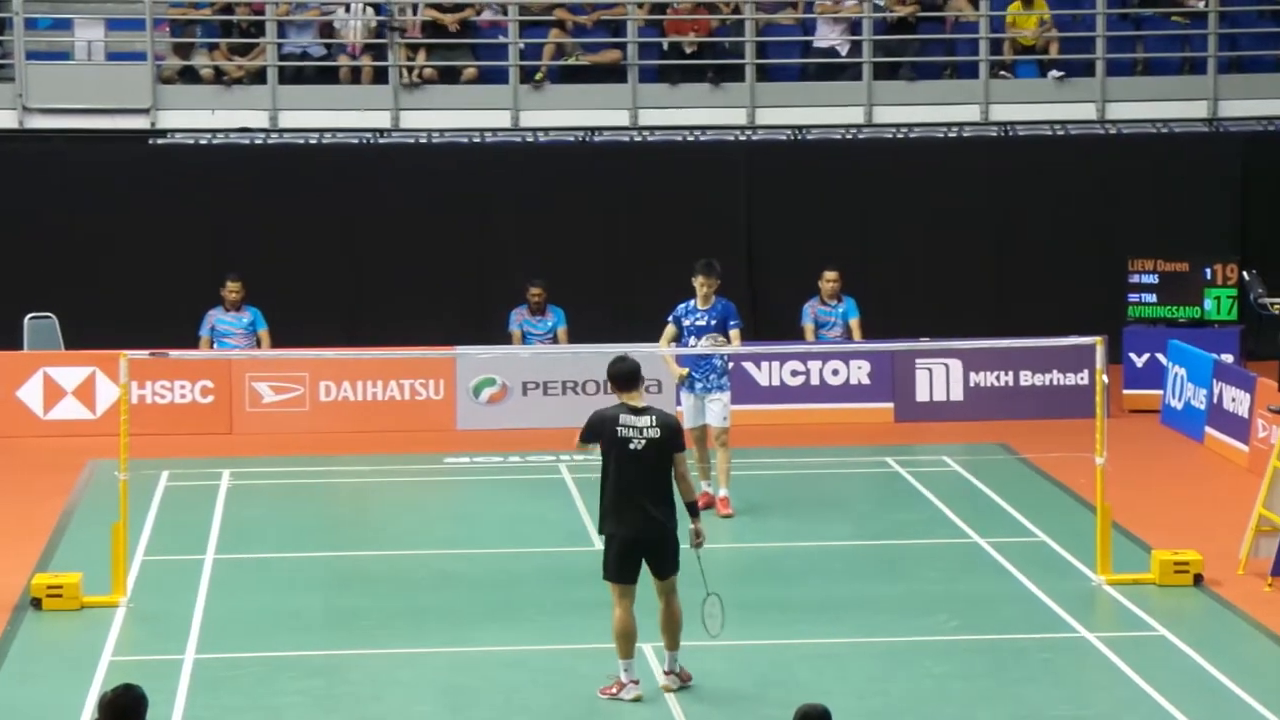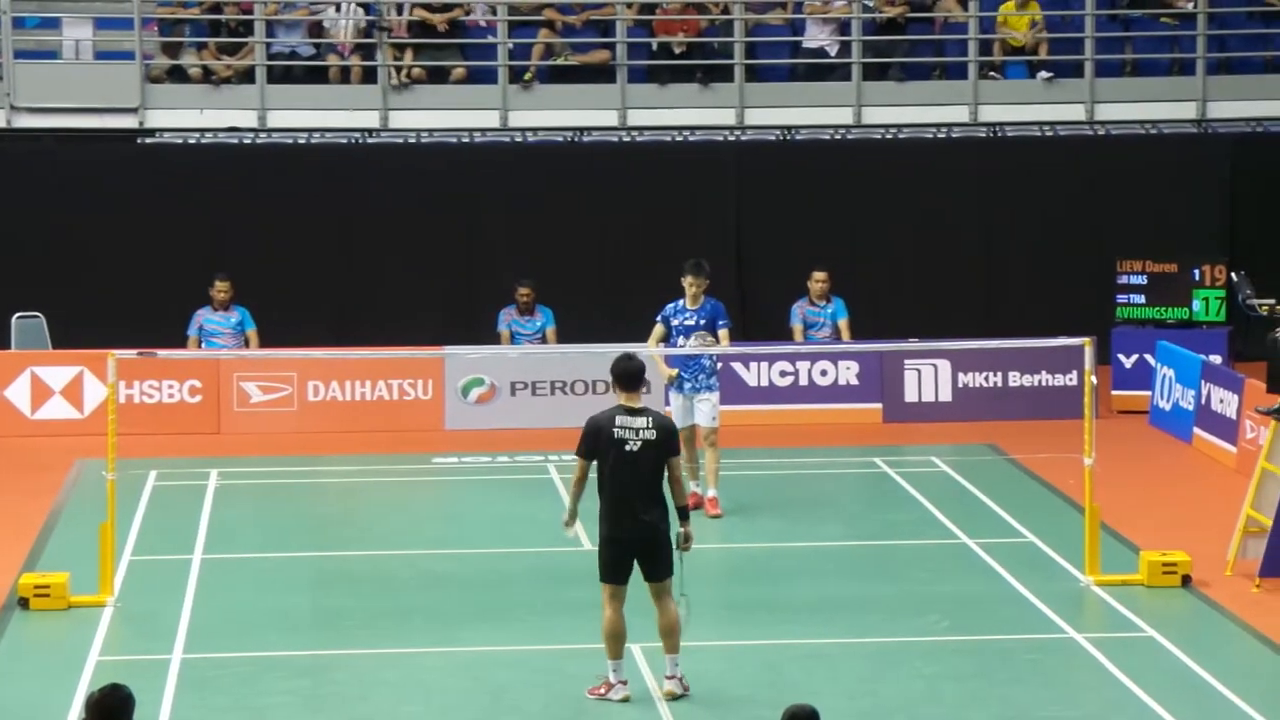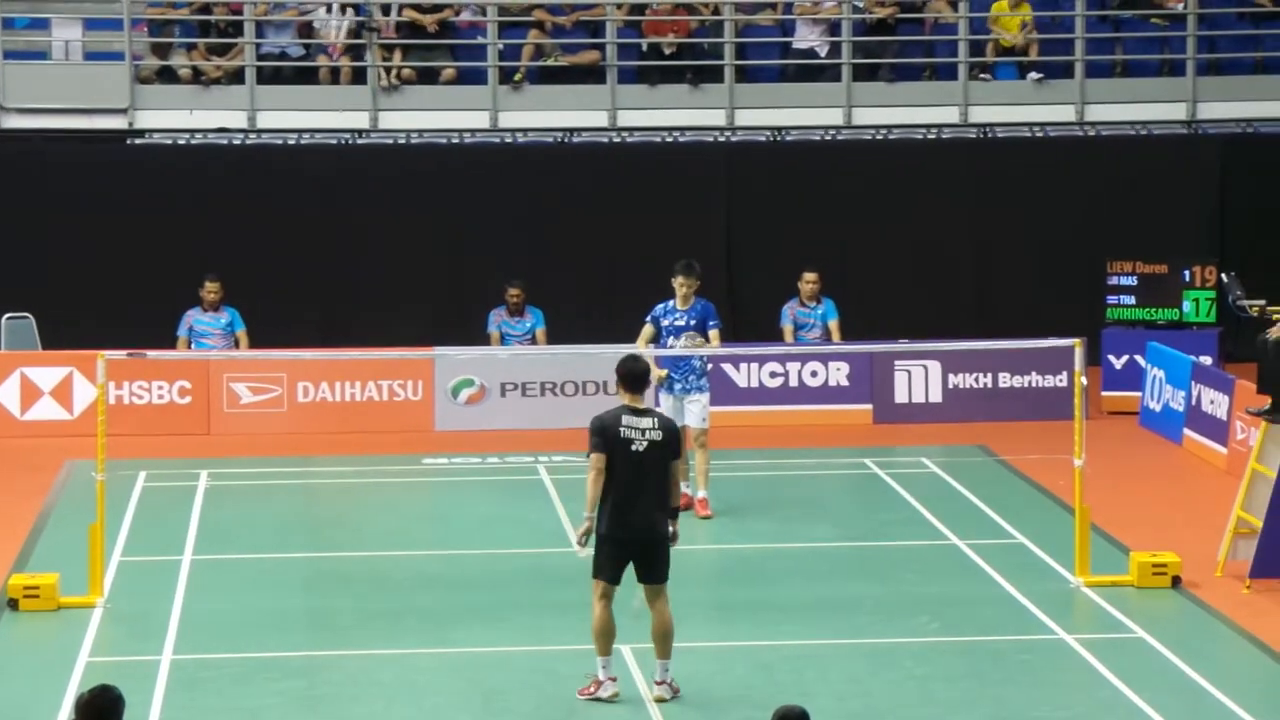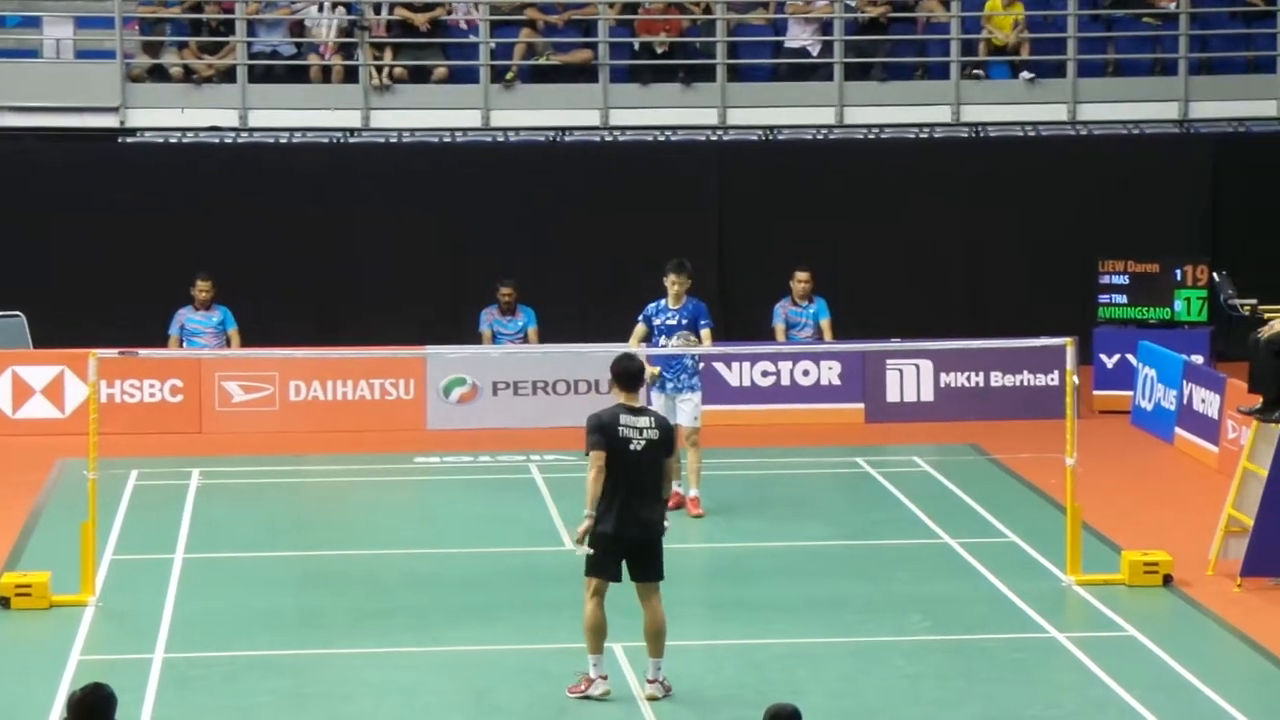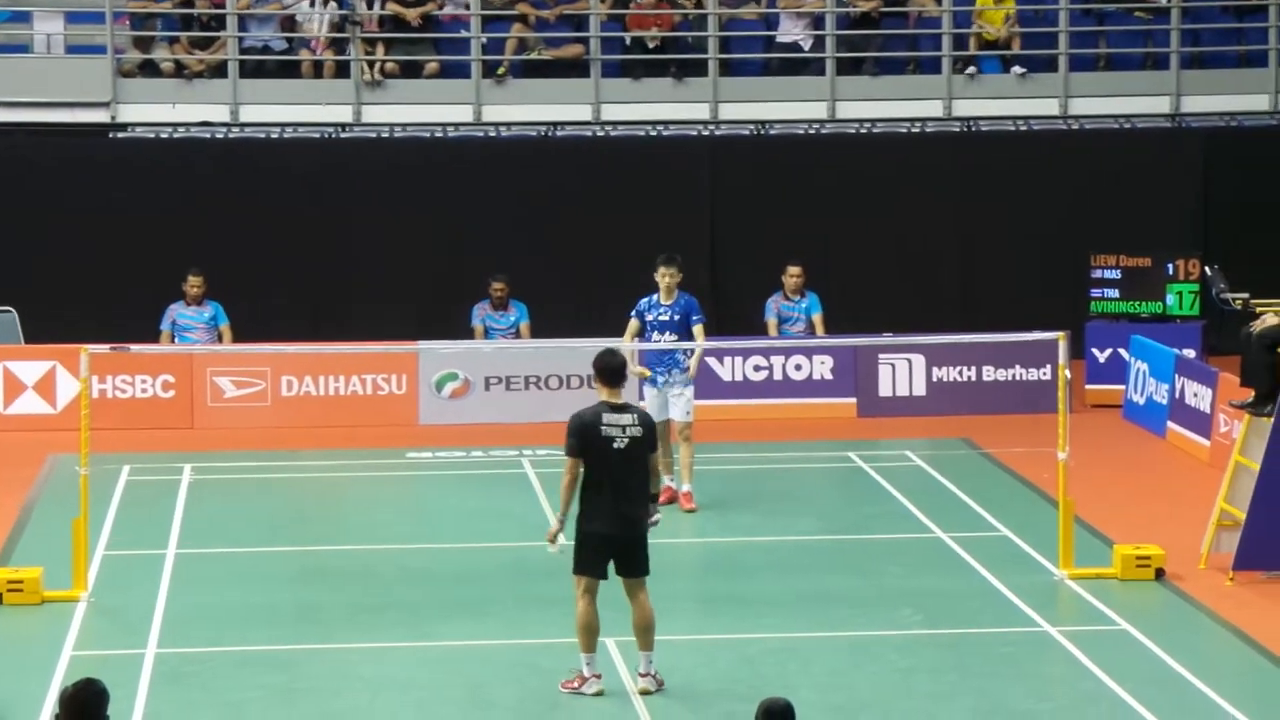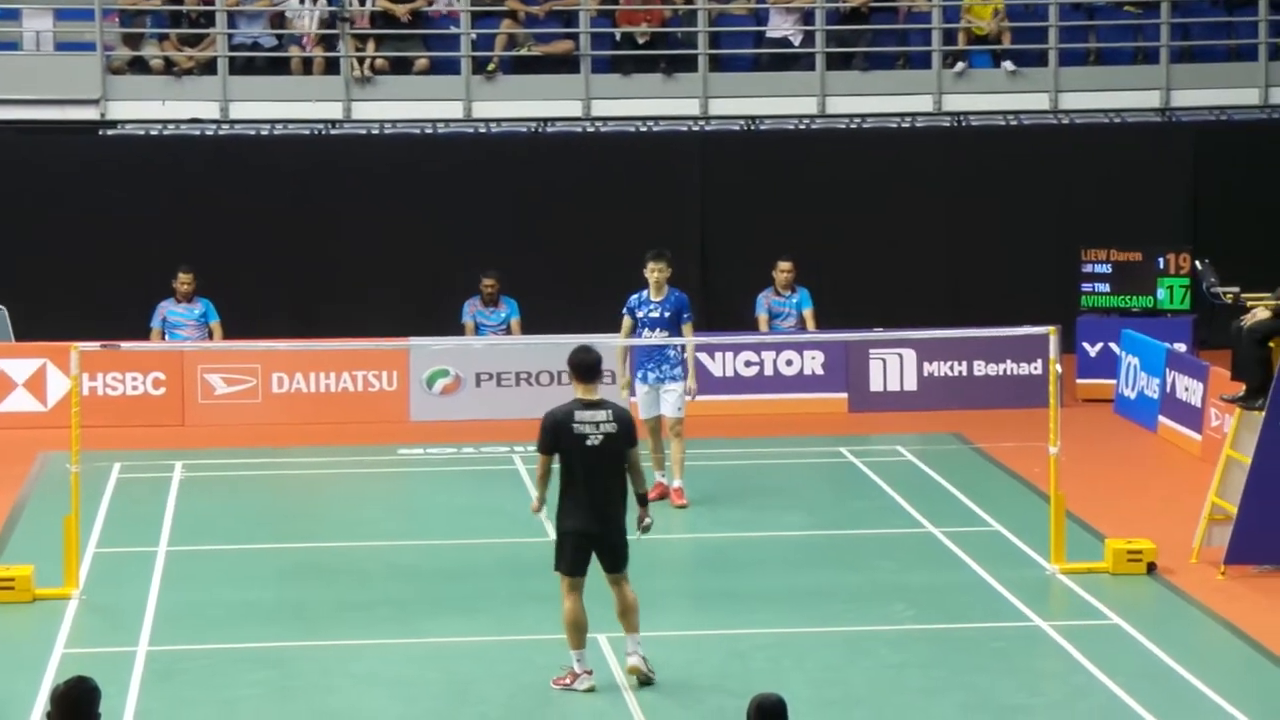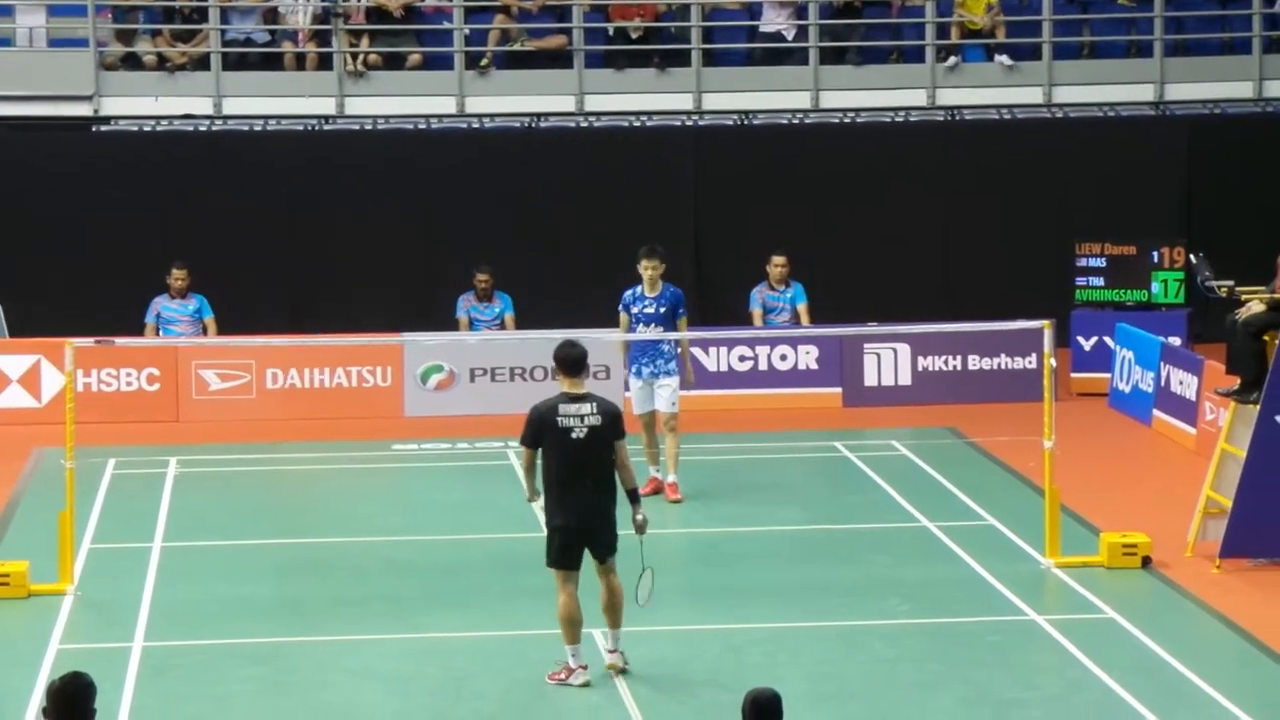
dt=0.2s
person 1, frame 1
left shoulder: (602, 419)
right shoulder: (668, 422)
left elbow: (580, 443)
right elbow: (681, 475)
right wrist: (695, 518)
left hip: (621, 528)
right hip: (661, 526)
left knee: (623, 602)
right knee: (668, 595)
left ankle: (628, 681)
right ankle: (671, 670)
person 1, frame 2
left shoulder: (598, 423)
right shoulder: (664, 424)
left elbow: (580, 475)
right elbow: (676, 479)
left wrist: (571, 511)
right wrist: (685, 521)
left hip: (615, 529)
right hip: (656, 528)
left knee: (613, 602)
right knee: (664, 599)
left ankle: (616, 682)
right ankle: (673, 676)
person 1, frame 3
left shoulder: (604, 422)
right shoulder: (668, 426)
left elbow: (596, 471)
right elbow: (675, 480)
left wrist: (588, 517)
right wrist: (673, 519)
left hip: (614, 527)
right hip: (654, 529)
left knee: (602, 599)
right knee: (658, 601)
left ankle: (605, 678)
right ankle: (663, 681)
person 1, frame 4
left shoulder: (601, 420)
right shoulder: (662, 424)
left elbow: (597, 469)
right elbow: (668, 476)
left wrist: (588, 517)
right wrist: (662, 510)
left hip: (610, 525)
right hip: (649, 526)
left knee: (594, 595)
right knee: (651, 600)
left ankle: (596, 677)
right ankle: (654, 679)
person 1, frame 5
left shoulder: (583, 420)
right shoulder: (644, 420)
left elbow: (572, 474)
right elbow: (654, 470)
left wrist: (560, 518)
right wrist: (653, 503)
left hip: (595, 524)
right hip: (633, 523)
left knee: (586, 595)
right knee: (639, 595)
left ankle: (589, 675)
right ankle: (647, 673)
person 1, frame 6
left shoulder: (556, 418)
right shoulder: (622, 416)
left elbow: (543, 470)
right elbow: (635, 468)
left wrist: (539, 498)
right wrist: (644, 506)
left hip: (573, 520)
right hip: (612, 519)
left knee: (572, 592)
right knee: (621, 583)
left ankle: (580, 671)
right ankle: (635, 654)
person 1, frame 7
left shoulder: (542, 412)
right shoulder: (608, 410)
left elbow: (528, 463)
right elbow: (623, 463)
left wrist: (531, 489)
right wrist: (636, 505)
left hip: (563, 515)
right hip: (602, 512)
left knee: (567, 587)
right knee: (608, 573)
left ankle: (576, 666)
right ankle: (614, 649)
person 2, frame 1
left shoulder: (726, 308)
right shoulder: (682, 310)
left elbow: (737, 343)
right elbow: (664, 342)
left wrist: (726, 346)
right wrist: (674, 367)
left hip: (717, 383)
right hip: (689, 383)
left knee: (720, 438)
right knee: (697, 439)
left ankle: (723, 495)
right ankle: (705, 491)
person 2, frame 2
left shoulder: (715, 308)
right shoulder: (671, 310)
left elbow: (725, 343)
right elbow: (652, 342)
left wrist: (715, 345)
right wrist: (663, 368)
left hip: (706, 383)
right hip: (678, 383)
left knee: (709, 438)
right knee: (686, 439)
left ankle: (712, 496)
right ankle: (694, 491)
person 2, frame 3
left shoulder: (706, 309)
right shoulder: (661, 310)
left elbow: (716, 344)
right elbow: (641, 342)
left wrist: (705, 346)
right wrist: (653, 368)
left hip: (696, 384)
right hip: (668, 384)
left knee: (700, 439)
left ankle: (702, 497)
right ankle: (685, 492)
person 2, frame 4
left shoulder: (697, 308)
right shoulder: (652, 309)
left elbow: (707, 343)
right elbow: (634, 341)
left wrist: (698, 347)
right wrist: (644, 366)
left hip: (688, 383)
right hip: (661, 383)
left knee: (691, 438)
left ankle: (693, 495)
right ankle: (677, 491)
person 2, frame 5
left shoulder: (689, 303)
right shoulder: (644, 305)
left elbow: (700, 338)
right elbow: (628, 338)
left wrist: (695, 360)
right wrist: (633, 365)
left hip: (680, 378)
right hip: (652, 378)
left knee: (684, 433)
right knee: (660, 434)
left ankle: (686, 490)
right ankle: (669, 485)
person 2, frame 6
left shoulder: (680, 300)
right shoulder: (635, 301)
left elbow: (688, 339)
right elbow: (625, 338)
left wrist: (691, 375)
right wrist: (622, 372)
left hip: (672, 374)
right hip: (644, 374)
left knee: (675, 428)
right knee: (652, 430)
left ankle: (677, 486)
right ankle: (660, 481)
person 2, frame 7
left shoulder: (674, 295)
right shoulder: (629, 297)
left elbow: (682, 334)
left wrist: (688, 367)
right wrist: (626, 365)
left hip: (666, 369)
right hip: (638, 369)
left knee: (669, 424)
right knee: (646, 425)
left ankle: (672, 481)
right ankle: (654, 476)
